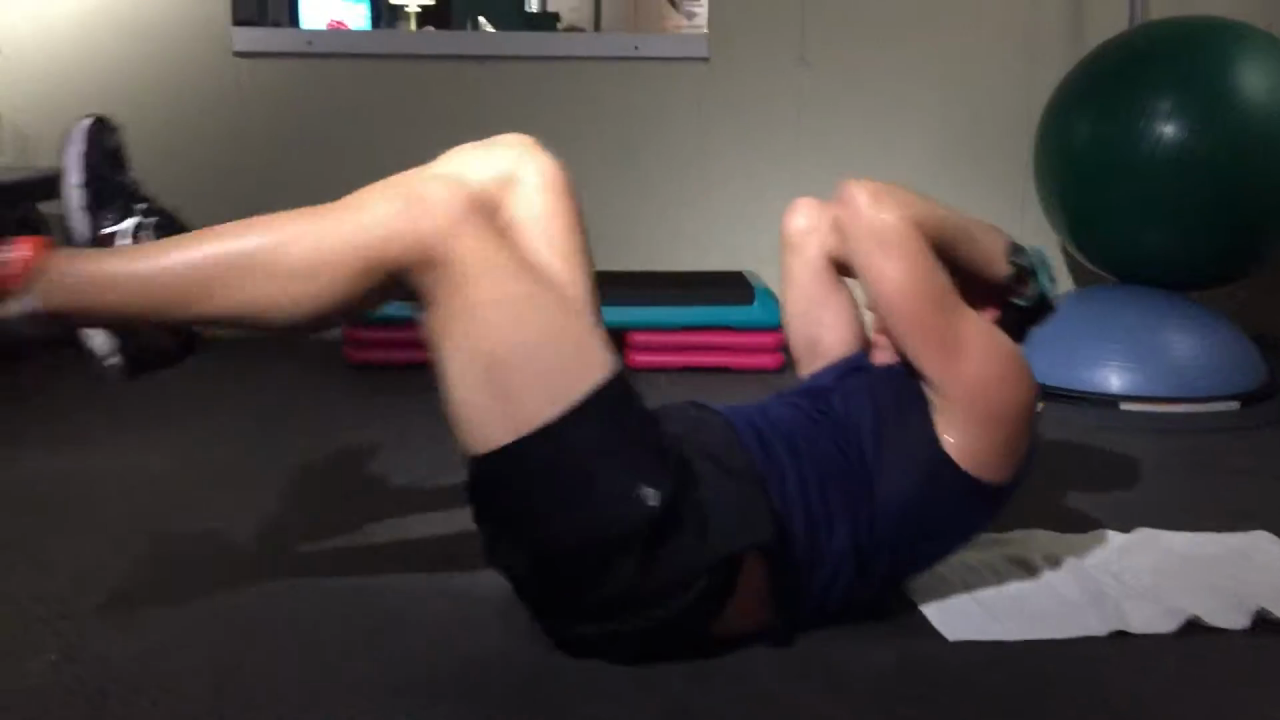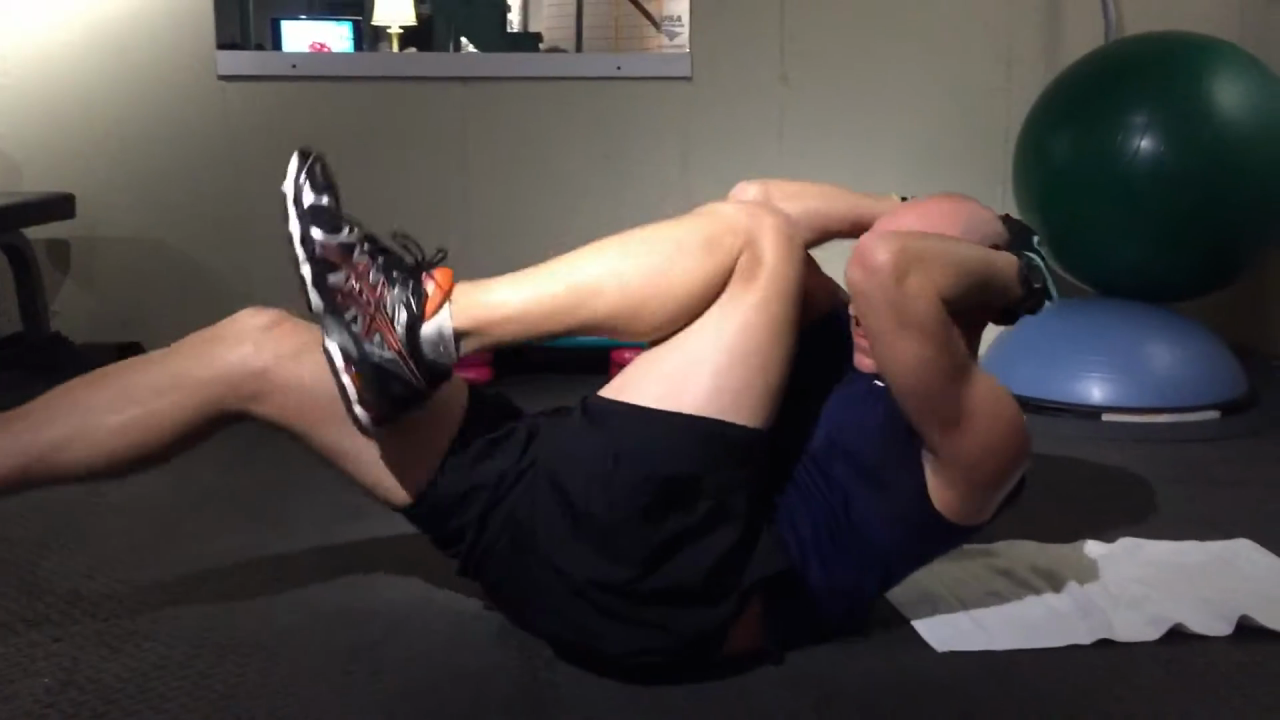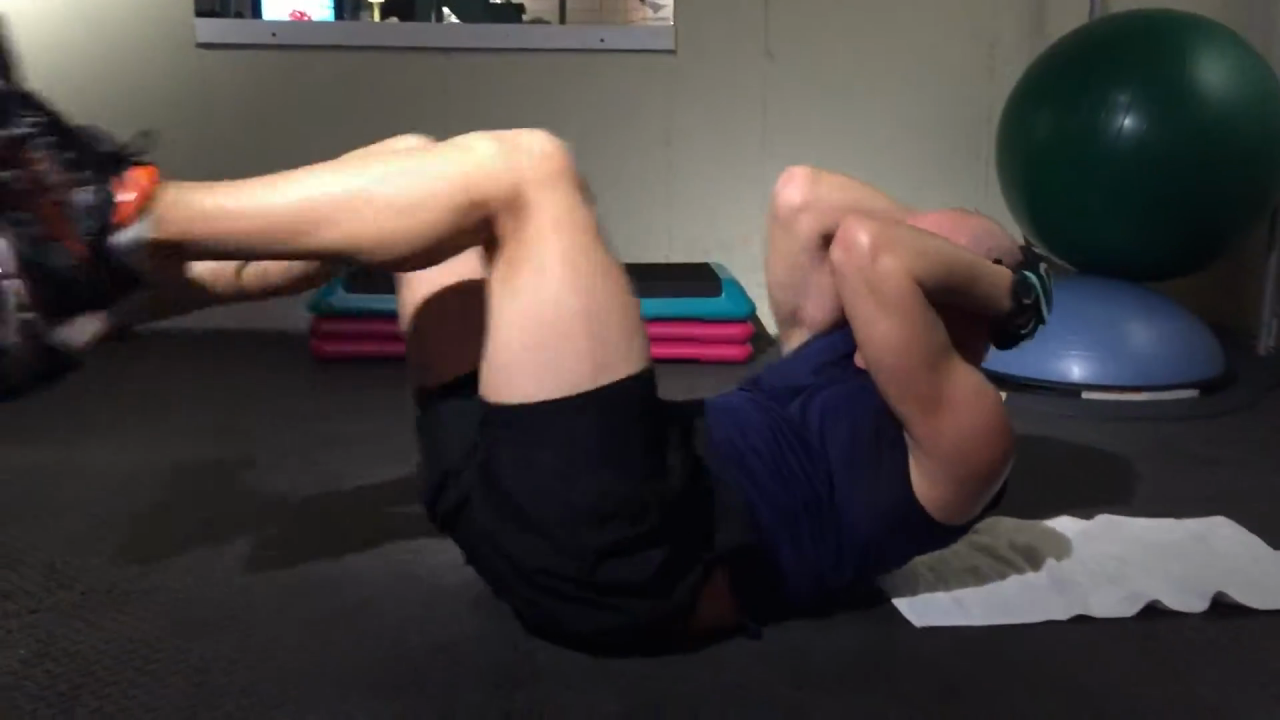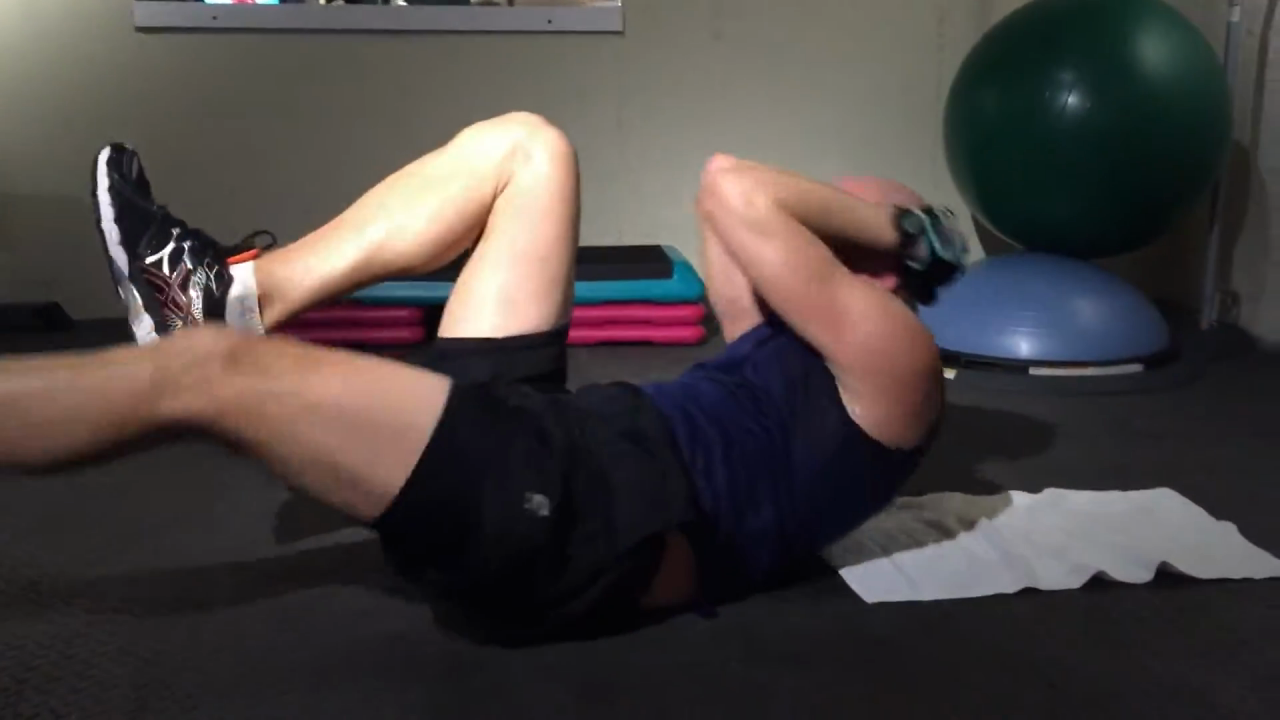
dt=0.5s
person 1, frame 1
left shoulder: (988, 393)
right shoulder: (874, 377)
left elbow: (866, 211)
right elbow: (807, 227)
left wrist: (988, 255)
left hip: (653, 547)
right hip: (631, 493)
left knee: (442, 222)
right knee: (507, 170)
right ankle: (149, 260)
person 1, frame 2
left shoulder: (979, 435)
right shoulder: (844, 342)
left elbow: (886, 272)
right elbow: (761, 197)
left wrist: (995, 271)
right wrist: (898, 212)
left hip: (644, 559)
right hip: (552, 504)
left knee: (752, 242)
right knee: (258, 345)
left ankle: (424, 319)
person 1, frame 3
left shoulder: (962, 438)
right shoulder: (848, 350)
left elbow: (868, 250)
right elbow: (803, 197)
left wrist: (990, 284)
right wrist: (935, 229)
left hip: (609, 544)
right hip: (540, 485)
left knee: (521, 172)
right knee: (414, 164)
left ankle: (129, 214)
right ankle: (96, 286)
person 1, frame 4
left shoulder: (892, 355)
right shoulder: (807, 346)
left elbow: (735, 191)
right elbow: (740, 207)
left wrist: (891, 233)
right wrist: (880, 219)
left hip: (580, 522)
right hip: (545, 445)
left knee: (202, 373)
right knee: (524, 146)
right ankle: (231, 293)
